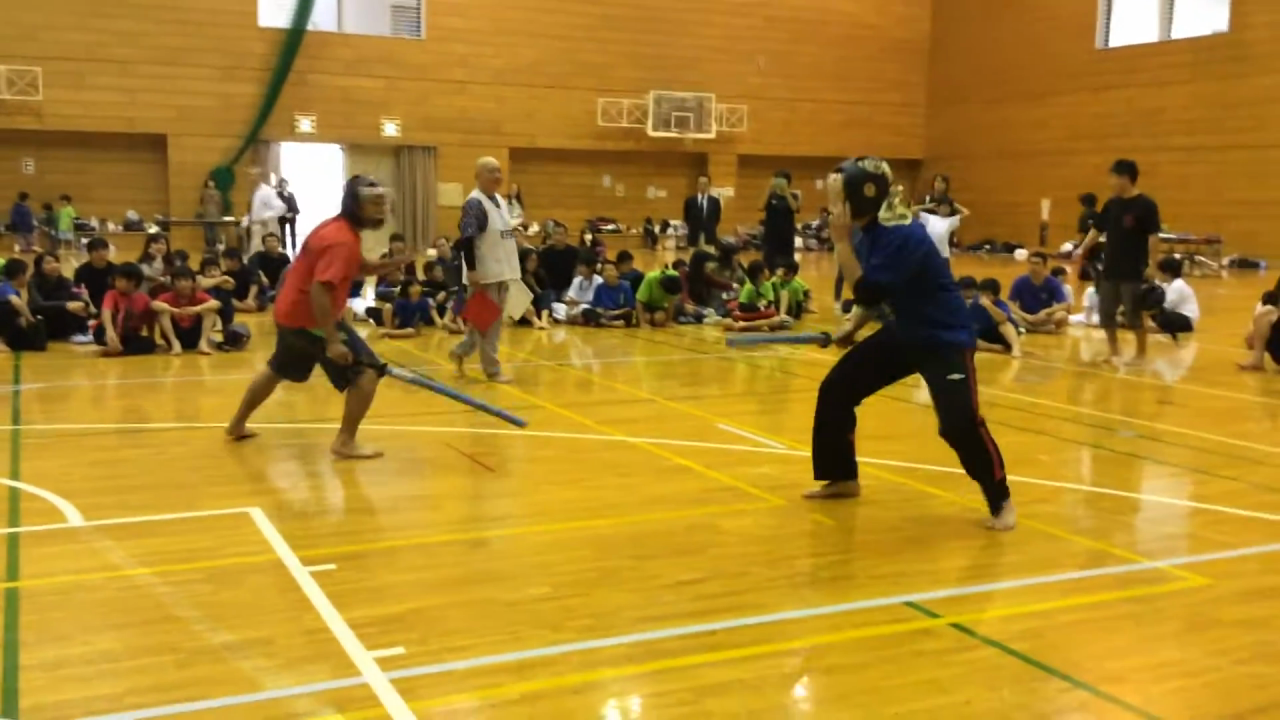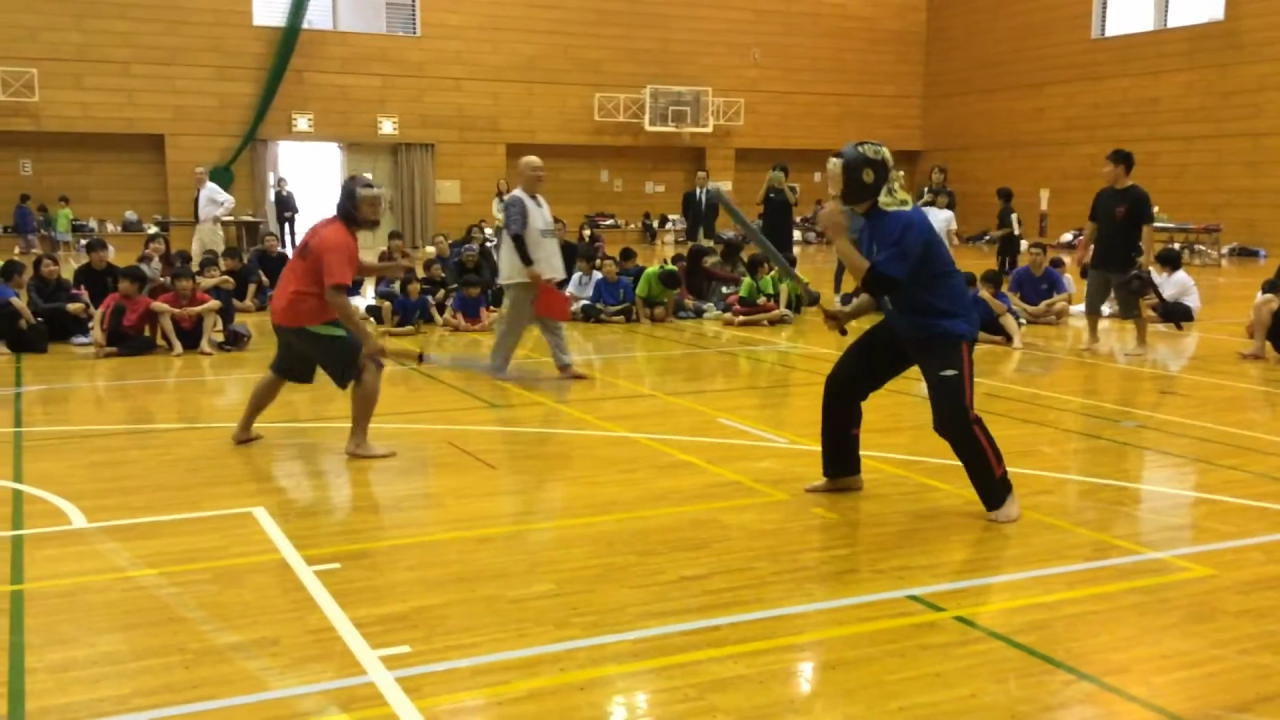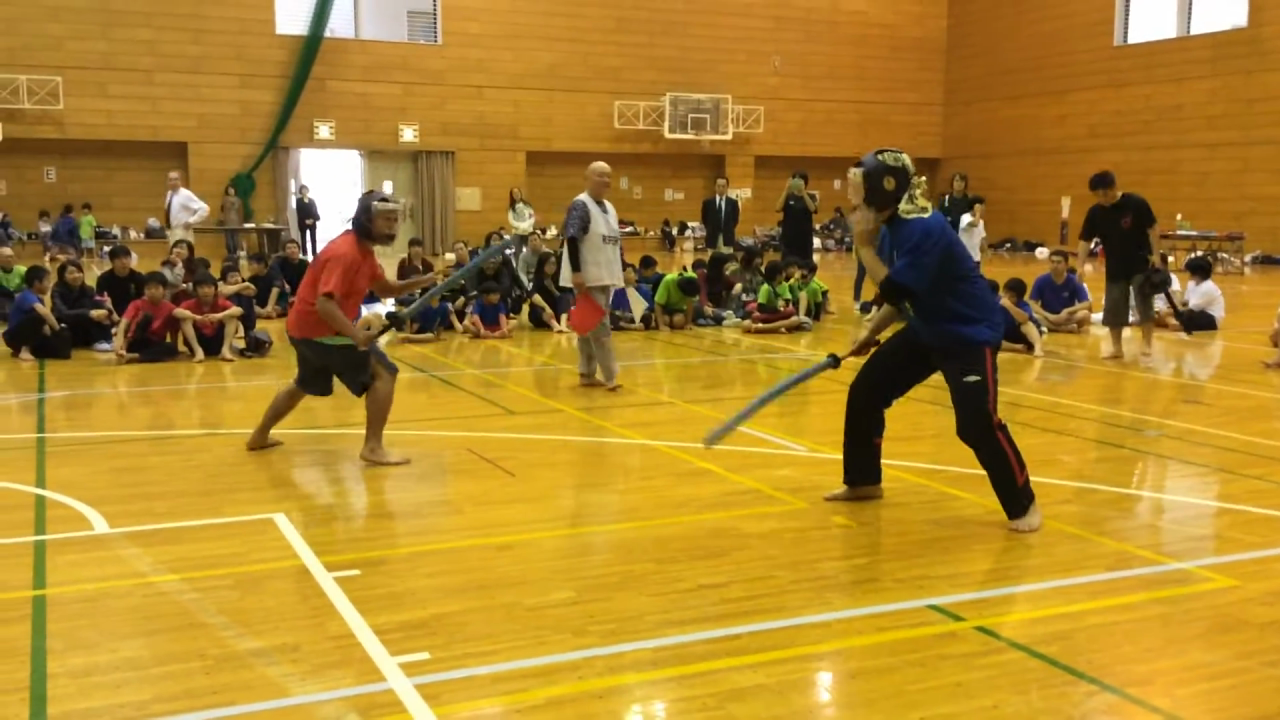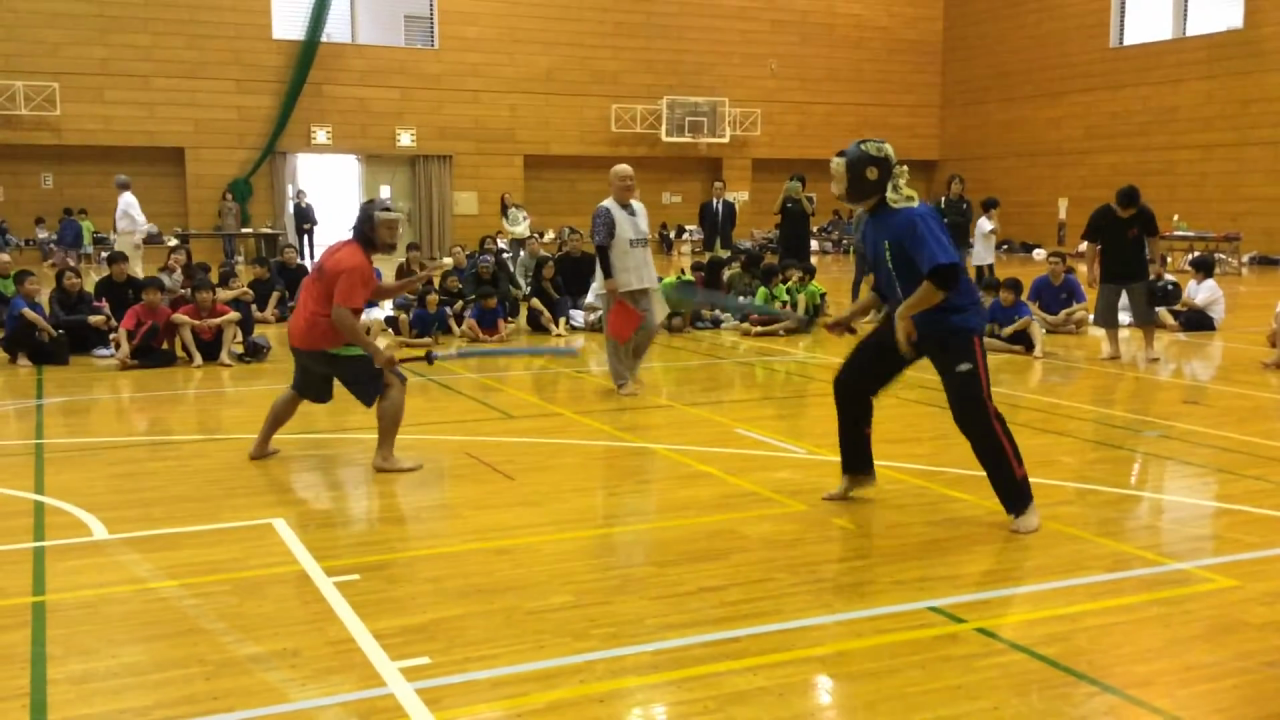
dt=0.5s
person 1, frame 1
left shoulder: (905, 237)
right shoulder: (868, 234)
left elbow: (867, 291)
left wrist: (841, 242)
right wrist: (851, 328)
left hip: (944, 339)
right hip: (899, 336)
left knee: (960, 419)
right knee: (834, 391)
left ankle: (1001, 501)
right ankle: (841, 478)
person 1, frame 2
left shoulder: (905, 223)
right shoulder: (871, 222)
left elbow: (880, 282)
left wrist: (839, 239)
right wrist: (849, 313)
left hip: (945, 328)
right hip: (902, 325)
left knee: (954, 416)
right knee: (841, 385)
left ankle: (1002, 494)
right ankle: (844, 473)
person 1, frame 3
left shoulder: (924, 230)
right shoulder: (896, 226)
left elbow: (901, 291)
left wrist: (864, 247)
right wrist: (871, 333)
left hip: (970, 333)
right hip: (926, 331)
left knee: (977, 422)
right knee: (864, 393)
left ankle: (1024, 505)
right ankle: (863, 482)
person 1, frame 4
left shoulder: (912, 219)
right shoulder: (873, 223)
left elbow: (945, 276)
left wrist: (902, 314)
right wrist: (849, 315)
left hip: (953, 324)
right hip: (909, 320)
left knee: (975, 413)
right knee: (849, 383)
left ankle: (1022, 504)
right ankle: (857, 471)
person 2, frame 1
left shoulder: (335, 228)
right shoulder: (342, 241)
left elbow: (361, 268)
right elbow: (319, 291)
left wrist: (395, 263)
right wrist: (332, 341)
left hip: (289, 313)
right hip: (308, 317)
left knee: (276, 370)
right knee: (367, 371)
left ankle: (237, 424)
right ankle: (346, 441)
person 2, frame 2
left shoulder: (330, 228)
right shoulder: (339, 241)
left elbow: (356, 268)
right elbow: (335, 296)
left wrist: (392, 268)
right wrist: (368, 338)
left hip: (285, 312)
right hip: (309, 316)
left knee: (281, 373)
right knee: (369, 368)
left ankle: (244, 428)
right ankle: (359, 441)
person 2, frame 3
left shoulder: (364, 250)
right shoulder: (345, 253)
left elbow: (385, 289)
right elbow: (323, 302)
left wrist: (417, 283)
right wrist: (353, 331)
left hip: (303, 327)
right hip: (320, 329)
left knee: (304, 386)
right knee: (384, 374)
left ankle: (259, 436)
right ankle: (373, 448)
person 2, frame 4
left shoulder: (346, 250)
right shoulder: (355, 263)
left elbow: (376, 293)
right elbow: (341, 316)
left wrist: (414, 281)
right wrist: (375, 351)
left hip: (302, 336)
right hip: (327, 339)
left knee: (299, 391)
right knee: (393, 383)
left ankle: (261, 444)
right ankle: (385, 455)
person 3, frame 1
left shoulder: (500, 200)
right shoulder: (474, 203)
right elbow: (468, 240)
left wrist: (516, 264)
right wrist: (472, 271)
left hip: (501, 272)
right hip: (483, 274)
left knee: (492, 319)
left ankle: (460, 351)
right ankle: (492, 370)
person 3, frame 2
left shoulder: (541, 201)
right shoulder: (515, 201)
right elbow: (516, 236)
left wrist: (546, 271)
right wrist: (530, 268)
left hip: (545, 272)
right hip: (524, 274)
left knee: (552, 320)
right knee: (514, 321)
left ankle: (565, 366)
right ankle: (498, 367)
person 3, frame 3
left shoulder: (609, 208)
right shoulder: (580, 206)
right elbow: (572, 241)
left wrist: (621, 272)
right wrist: (576, 273)
left hip: (605, 277)
right hip: (587, 277)
left knee: (591, 327)
right knee: (599, 326)
left ankle: (587, 373)
right ankle: (610, 374)
person 3, frame 4
left shoulder: (640, 208)
right shoulder: (605, 211)
right elbow: (601, 248)
left wrist: (649, 276)
right wrist: (608, 279)
left hip: (641, 281)
right hip: (618, 283)
left knee: (649, 327)
left ankle: (629, 367)
right ankle: (622, 380)
person 4, frame 1
left shoulder: (1146, 205)
right shoulder: (1111, 204)
left elbow: (1154, 237)
right elbow: (1097, 230)
left wrist: (1152, 265)
right wrist: (1082, 250)
left hip: (1134, 272)
right hip: (1110, 269)
left knee: (1134, 313)
right knee: (1106, 311)
left ankle: (1141, 352)
right ankle: (1114, 349)
person 4, frame 2
left shoulder: (1138, 196)
right shoulder: (1103, 195)
left elbow: (1147, 227)
right elbow: (1093, 224)
left wrist: (1146, 255)
right wrist: (1082, 249)
left hip: (1125, 262)
right hip: (1100, 260)
left knee: (1131, 304)
right knee: (1092, 300)
left ankle: (1141, 343)
right ankle: (1092, 337)
person 4, frame 3
left shoulder: (1136, 203)
right shoulder: (1095, 213)
left elbow: (1152, 228)
right elbow: (1085, 241)
left wrist: (1155, 254)
right wrist: (1081, 266)
left hip: (1140, 266)
right hip: (1115, 269)
left knee: (1144, 303)
right knee: (1113, 308)
left ankle: (1147, 343)
right ankle: (1116, 347)
person 4, frame 4
left shoulder: (1145, 213)
right shoulder: (1100, 215)
left elbow: (1153, 239)
right elbow: (1091, 244)
left wrist: (1155, 263)
right wrist: (1091, 271)
left hip: (1137, 272)
right hip: (1109, 273)
left knee: (1144, 309)
right knee: (1106, 310)
left ankle: (1150, 348)
right ankle: (1114, 348)
